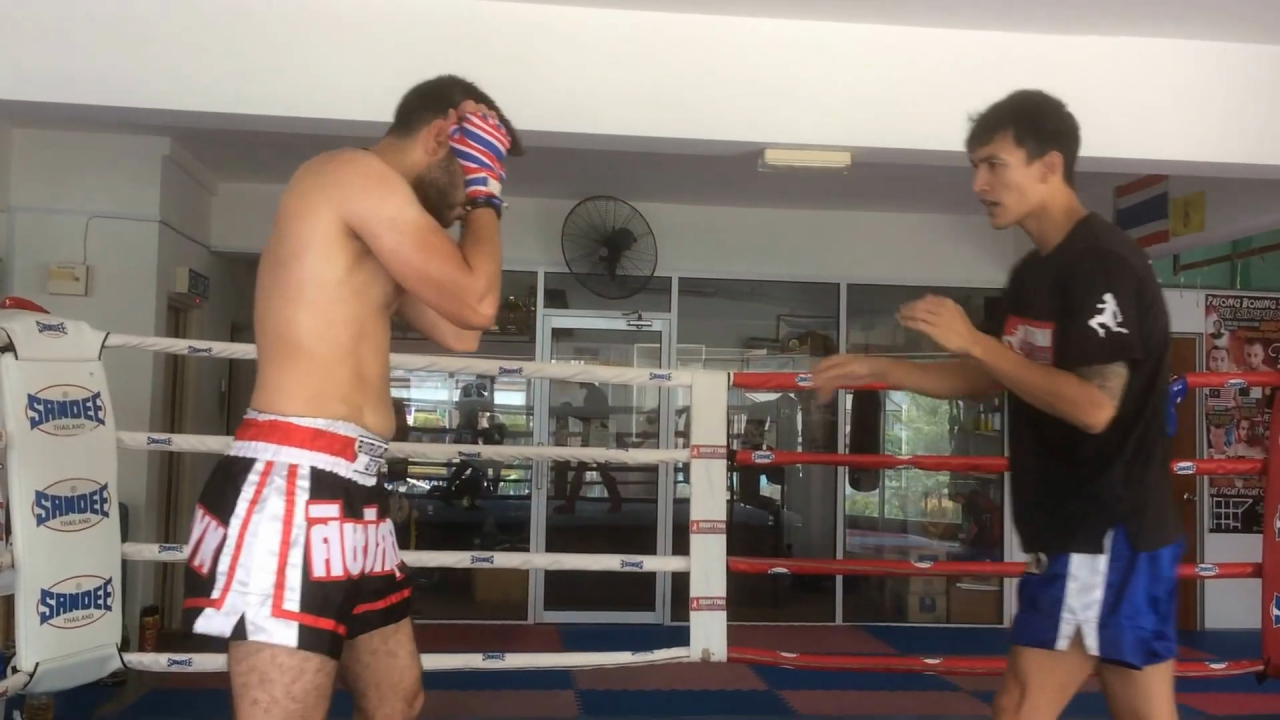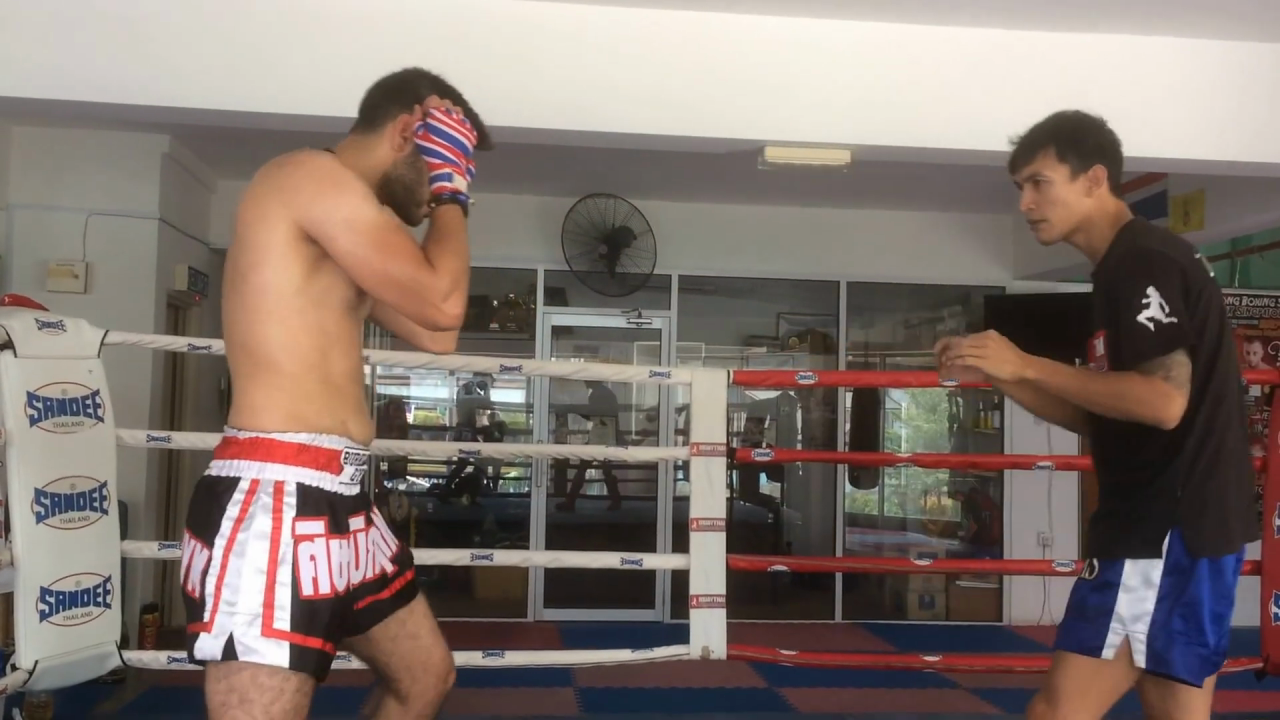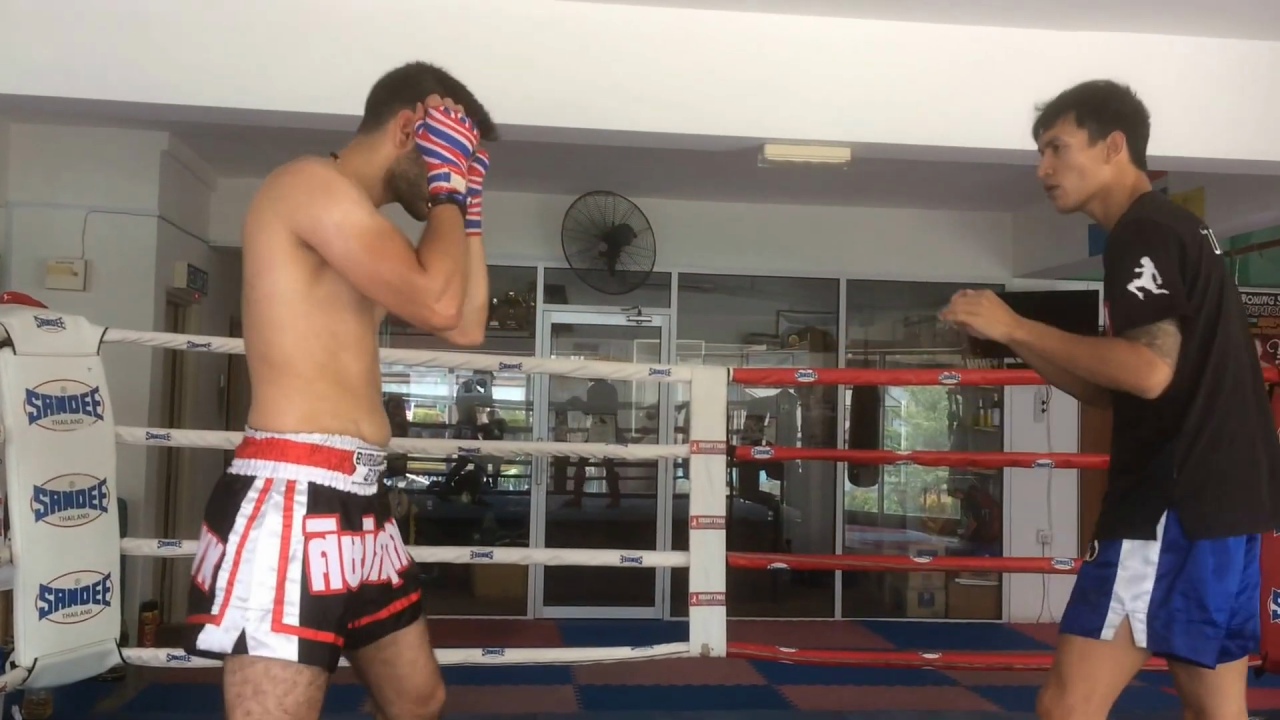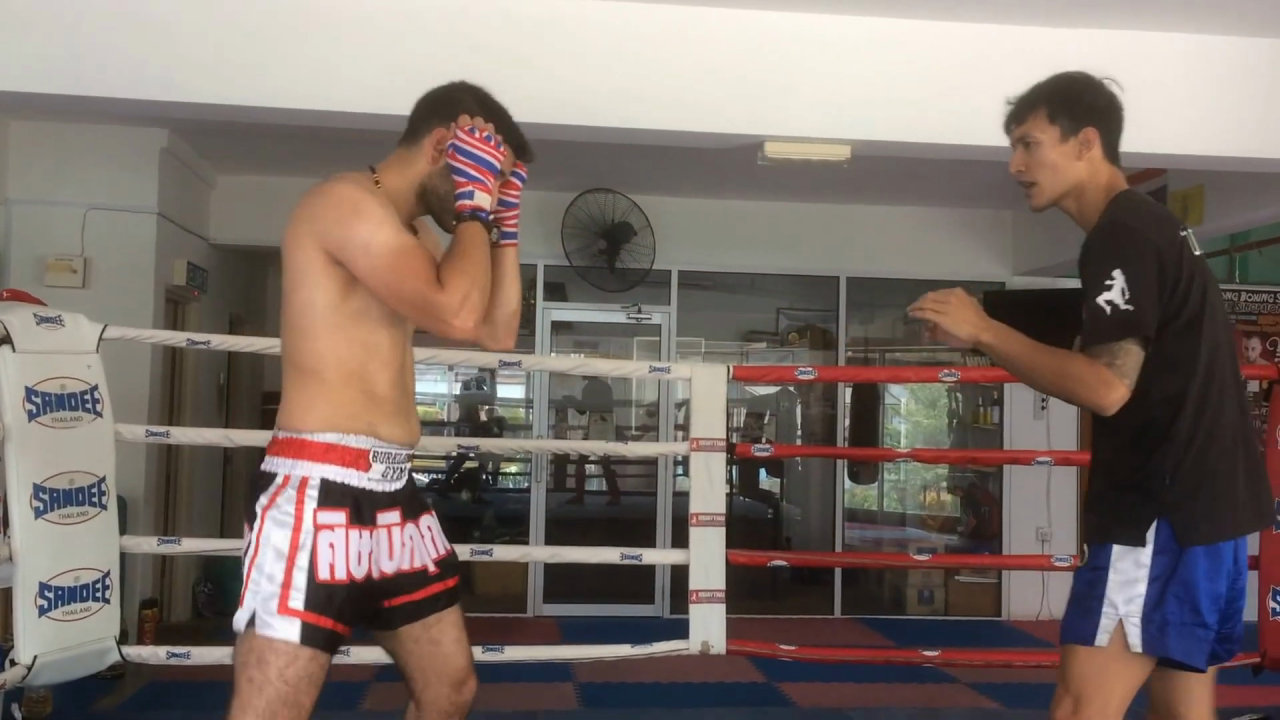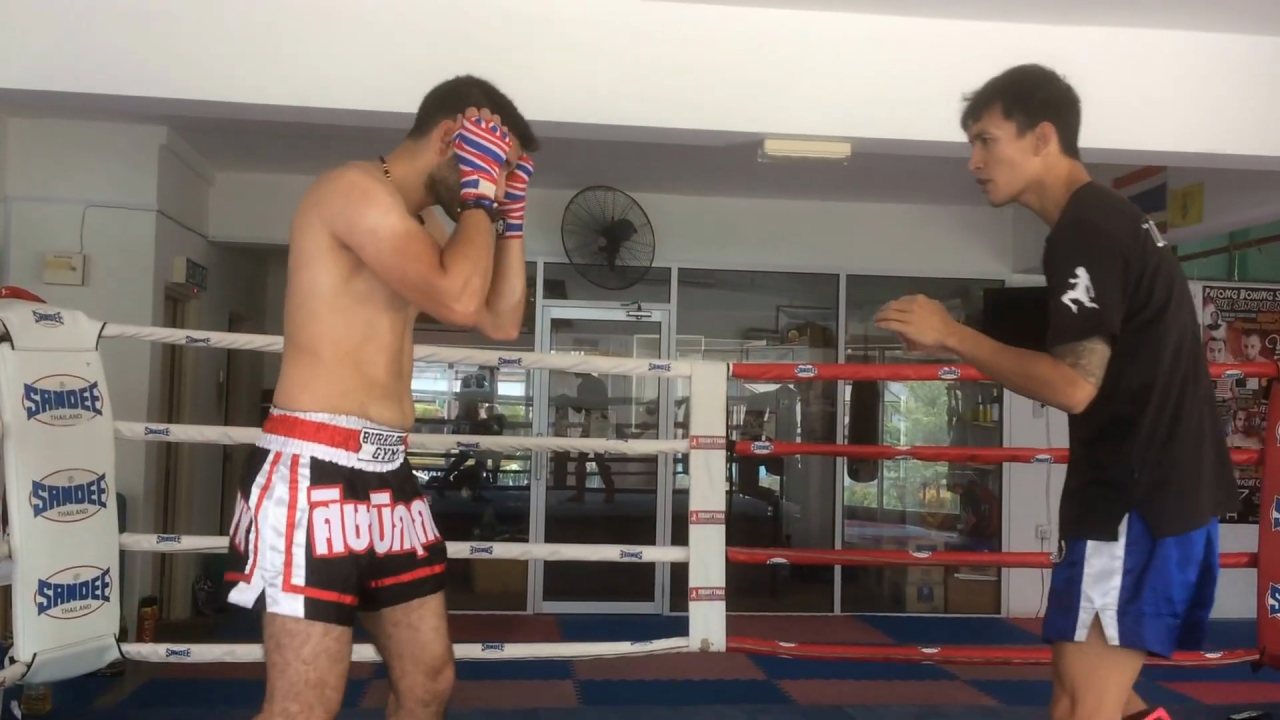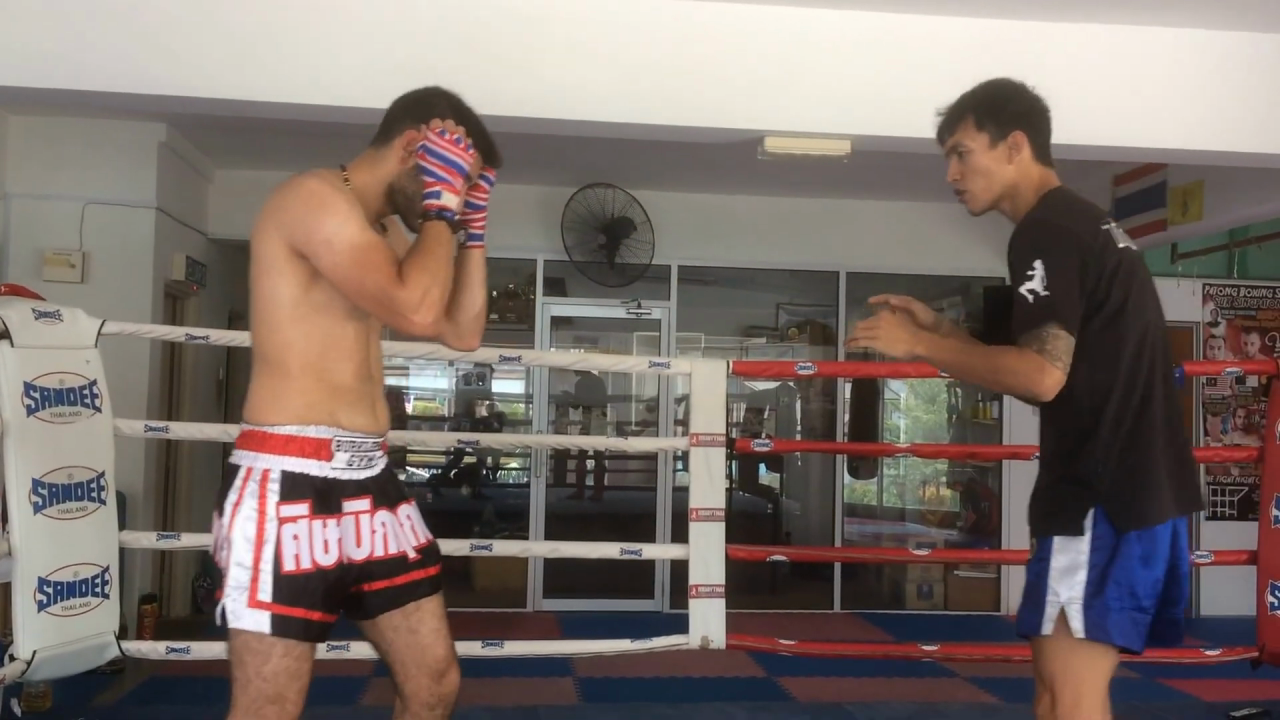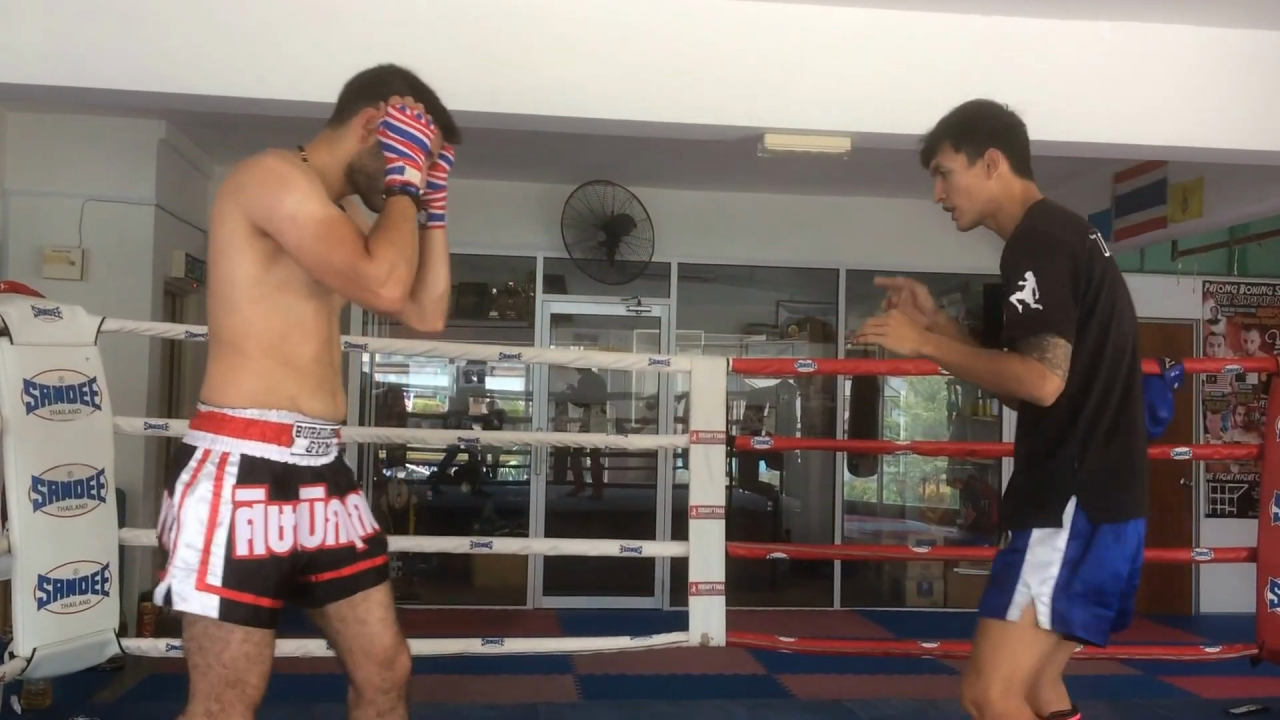
dt=0.2s
person 1, frame 1
left shoulder: (364, 213)
right shoulder: (359, 172)
left elbow: (458, 333)
right elbow: (475, 302)
left wrist: (471, 206)
right wrist: (486, 190)
left hip: (344, 489)
right hip: (293, 482)
person 1, frame 2
left shoulder: (345, 222)
right shoulder: (313, 175)
left elbow: (435, 336)
right elbow: (441, 304)
left wrist: (444, 203)
right wrist: (451, 189)
left hip: (334, 500)
right hip: (275, 499)
person 1, frame 3
left shoulder: (356, 222)
right shoulder: (314, 184)
left elbow: (465, 326)
right elbow: (437, 302)
left wrist: (465, 209)
right wrist: (447, 184)
left hip: (355, 499)
right hip: (291, 498)
person 1, frame 4
left shoulder: (407, 236)
right shoulder: (348, 201)
left elbow: (498, 331)
right elbow: (457, 317)
left wrist: (502, 222)
right wrist: (475, 203)
left hip: (391, 496)
right hip: (318, 492)
person 1, frame 5
left shoulder: (410, 226)
right shoulder: (357, 188)
left elbow: (501, 321)
right elbow: (458, 300)
left wrist: (507, 211)
right wrist: (479, 191)
left hip: (384, 473)
right hip: (313, 471)
person 1, frame 6
left shoulder: (379, 235)
right shoulder: (315, 198)
left elbow: (463, 331)
right elbow: (414, 310)
left wrist: (470, 225)
right wrist: (442, 202)
left hip: (367, 482)
right hip: (287, 483)
person 1, frame 7
left shoulder: (334, 216)
right shoulder: (274, 174)
left elbow: (426, 313)
right elbow: (383, 285)
left wrist: (430, 202)
right wrist: (404, 179)
left hip: (320, 470)
right hip: (244, 469)
person 2, frame 1
left shoulder: (1104, 263)
right shoulder: (1035, 271)
left elbow: (1095, 405)
right elbow: (979, 378)
left wrist: (975, 342)
right wrist: (876, 370)
left hip: (1104, 528)
right hip: (1089, 525)
person 2, frame 2
left shoulder: (1146, 263)
right shoulder: (1119, 275)
left elbow: (1164, 401)
right elbow: (1095, 414)
left wrist: (1026, 365)
right wrist: (995, 375)
left hip: (1162, 532)
right hip: (1181, 530)
person 2, frame 3
left shoulder: (1143, 233)
right shoulder: (1168, 233)
left elbow: (1147, 371)
right elbow: (1112, 388)
left wrist: (1015, 326)
right wrist: (1013, 338)
left hip: (1170, 507)
right hip: (1215, 505)
person 2, frame 4
left shoulder: (1121, 237)
right shoulder: (1148, 231)
left elbow: (1106, 388)
right elbow: (1096, 380)
left wrist: (985, 329)
right wrist: (985, 339)
left hip: (1158, 512)
right hip: (1200, 505)
person 2, frame 5
left shoulder: (1084, 233)
right shoulder: (1110, 224)
left elbow: (1074, 385)
right elbow: (1074, 371)
left wrist: (951, 335)
right wrist: (956, 338)
left hip: (1132, 502)
right hip: (1164, 494)
person 2, frame 6
left shoulder: (1046, 233)
right shoulder: (1086, 227)
left elbow: (1042, 375)
left wrist: (919, 346)
right wrist: (940, 329)
left hip: (1103, 497)
right hip: (1138, 492)
person 2, frame 7
left shoulder: (1037, 244)
right shoulder: (1069, 239)
left elbow: (1040, 381)
left wrist: (926, 343)
right wrist: (934, 323)
left hip: (1075, 499)
right hip: (1103, 496)
